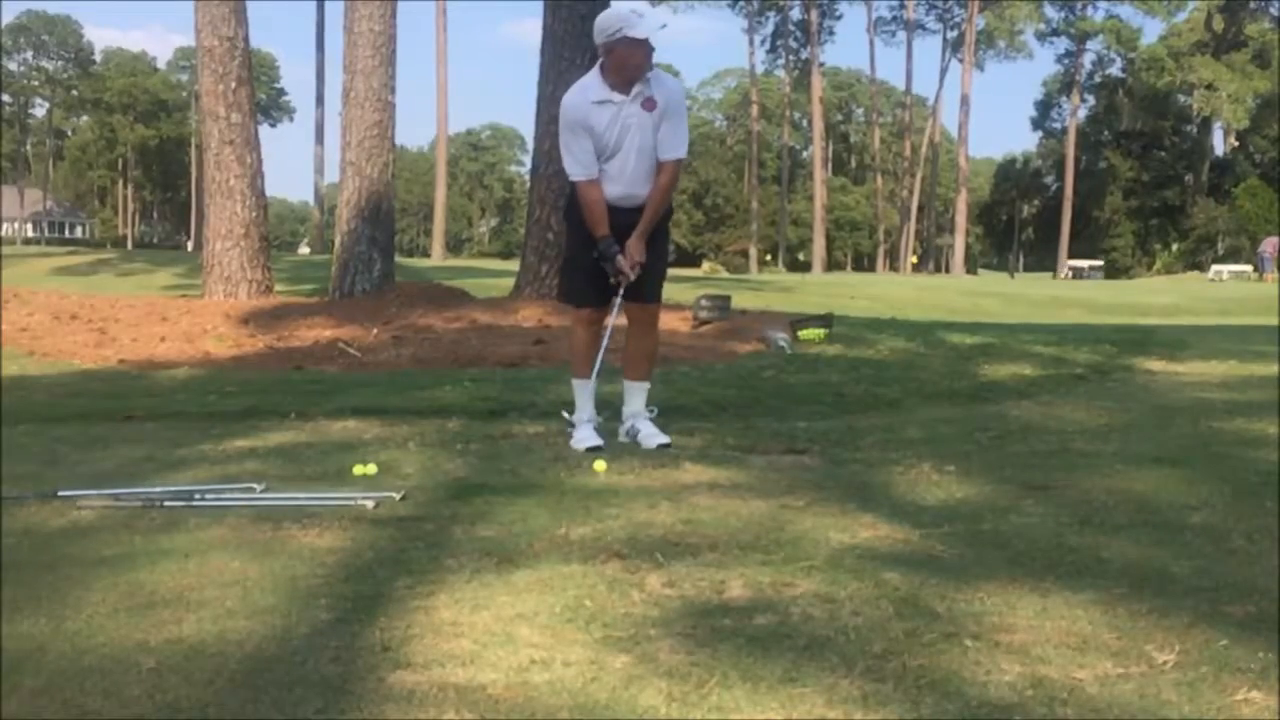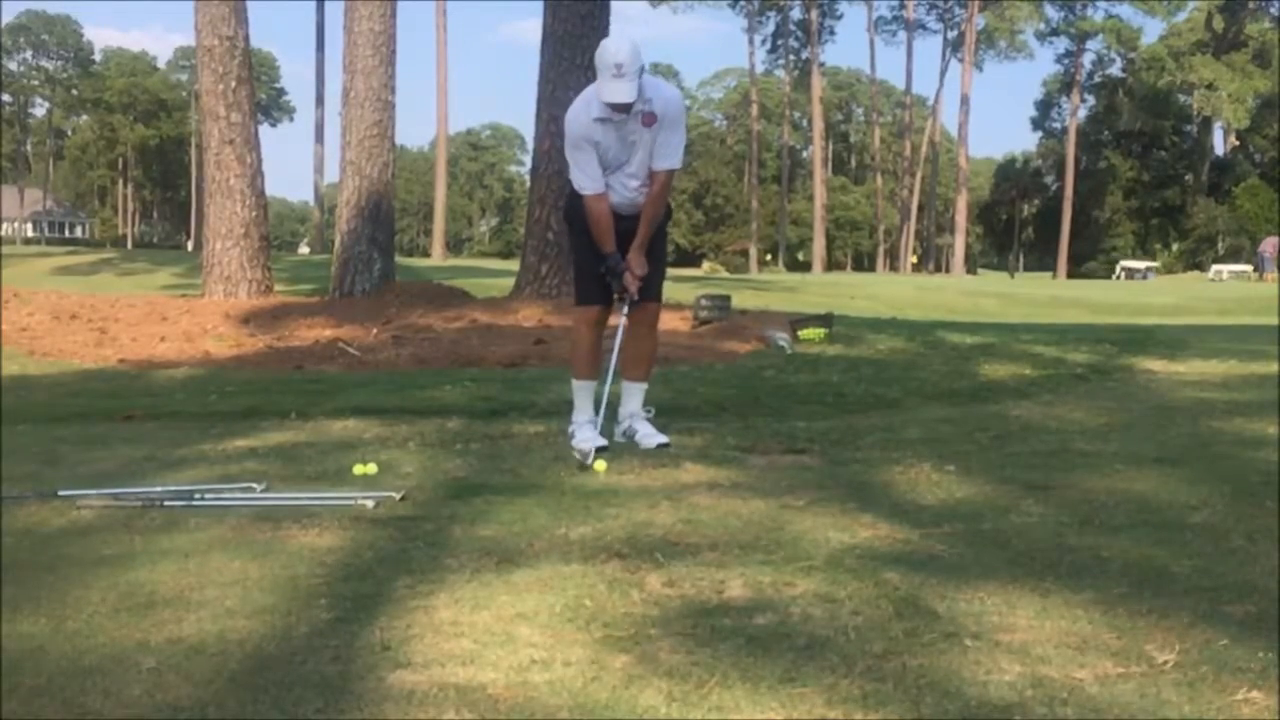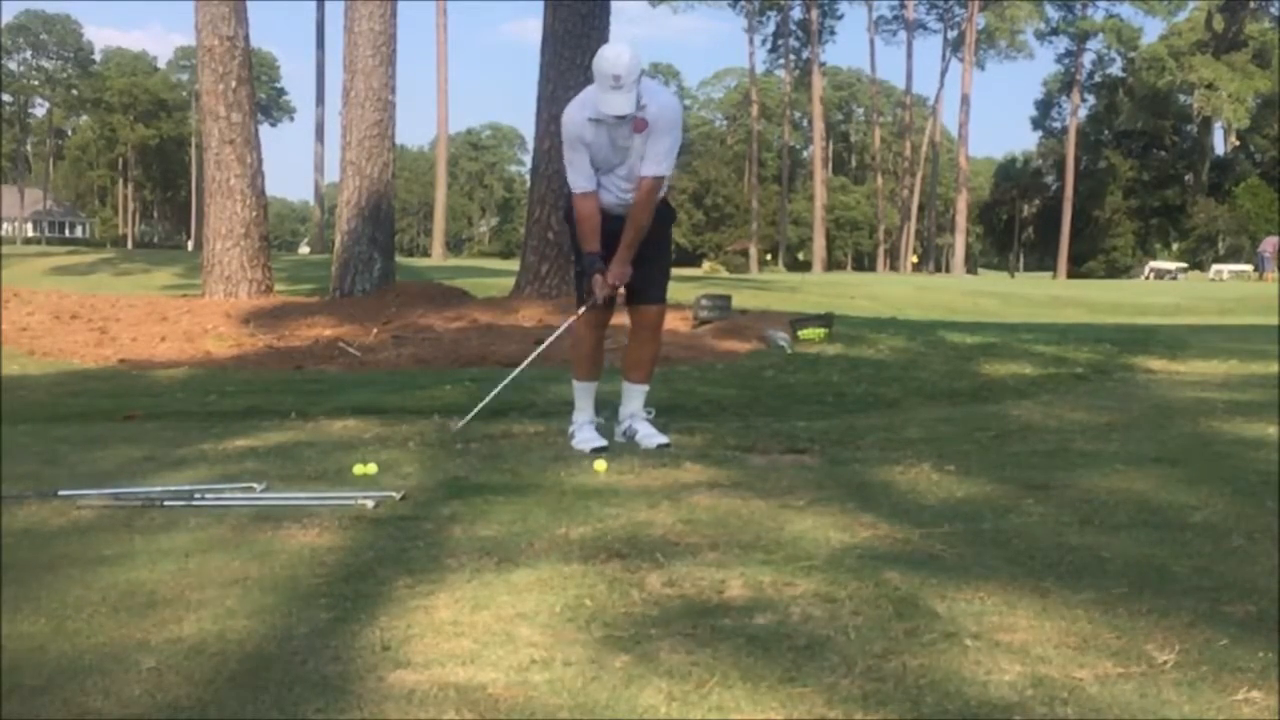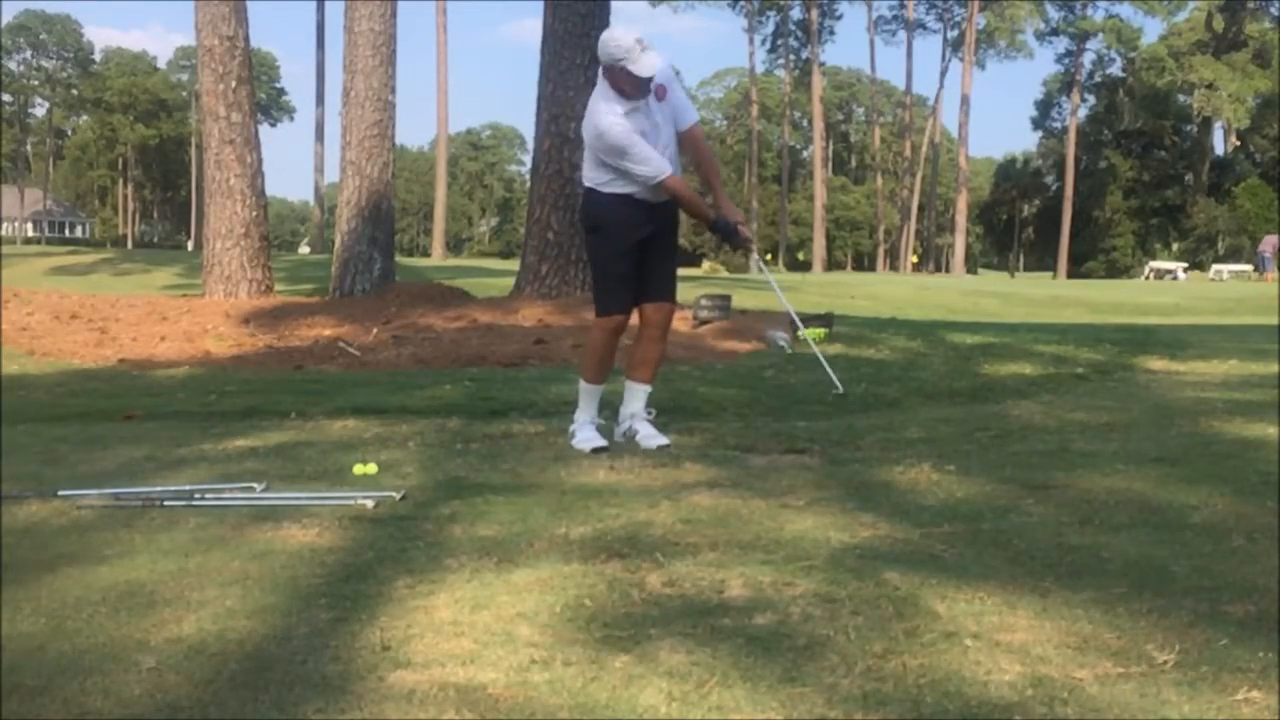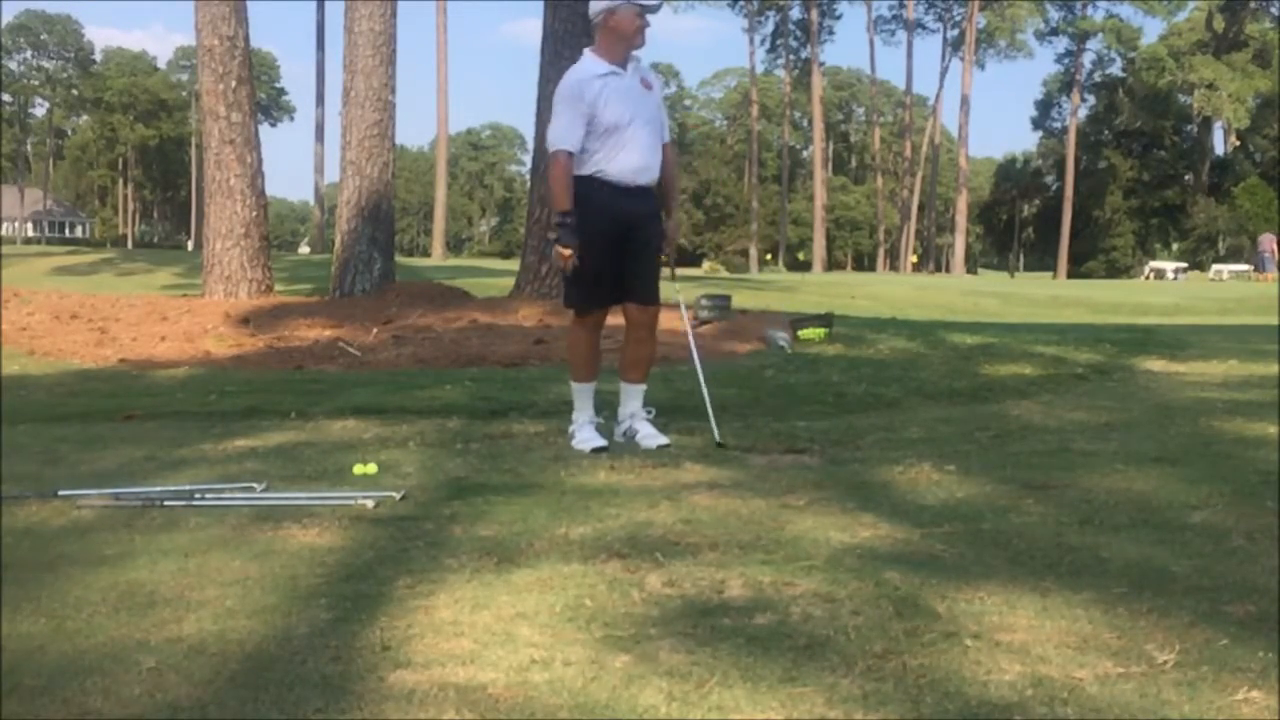
dt=1s
person 1, frame 1
left shoulder: (668, 91)
right shoulder: (577, 102)
left elbow: (670, 168)
right elbow: (586, 182)
left wrist: (640, 237)
right wrist: (607, 248)
left hip: (649, 213)
right hip: (593, 214)
left knee: (645, 316)
right knee: (588, 316)
left ankle: (635, 416)
right ankle: (584, 418)
person 1, frame 2
left shoulder: (668, 101)
right shoulder: (580, 116)
left elbow: (661, 180)
right elbow: (594, 195)
left wrist: (638, 250)
right wrist: (614, 262)
left hip: (647, 215)
right hip: (593, 216)
left knee: (646, 313)
right knee: (591, 313)
left ankle: (632, 416)
right ankle: (583, 419)
person 1, frame 3
left shoulder: (664, 107)
right shoulder: (576, 116)
left elbow: (647, 189)
right elbow: (584, 195)
left wrist: (623, 260)
right wrist: (593, 263)
left hip: (648, 217)
right hip: (596, 215)
left knee: (650, 315)
right knee: (593, 314)
left ankle: (632, 416)
right ankle: (583, 419)
person 1, frame 4
left shoulder: (661, 74)
right shoulder: (606, 122)
left elbow: (692, 137)
right elbow: (671, 182)
left wrist: (723, 200)
right wrist: (719, 225)
left hip: (659, 210)
right hip: (614, 213)
left knee: (659, 315)
right knee: (613, 318)
left ankle: (632, 416)
right ankle: (584, 418)
person 1, frame 5
left shoulder: (647, 78)
right shoulder: (580, 81)
left elbow: (664, 148)
right elbow: (561, 156)
left wrist: (670, 213)
right wrist: (564, 224)
left hip: (642, 205)
right hip: (596, 201)
left knee: (645, 316)
right knee: (590, 315)
left ankle: (632, 416)
right ankle: (583, 419)
